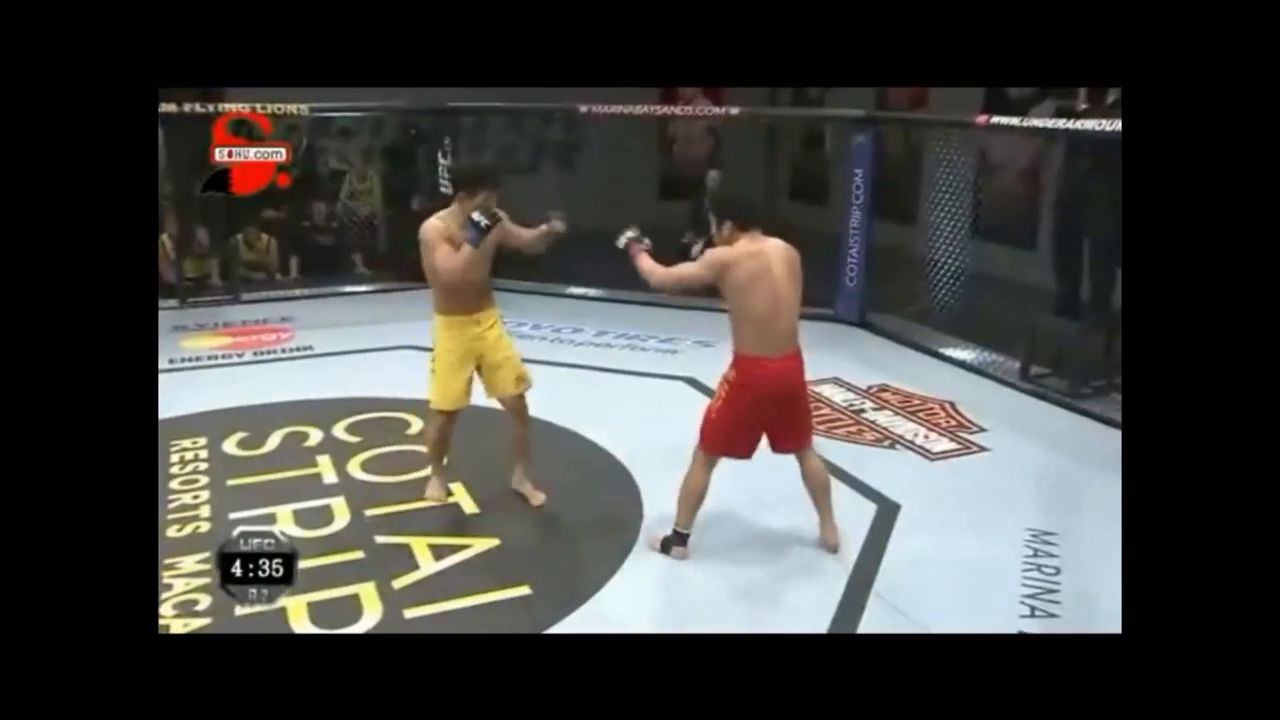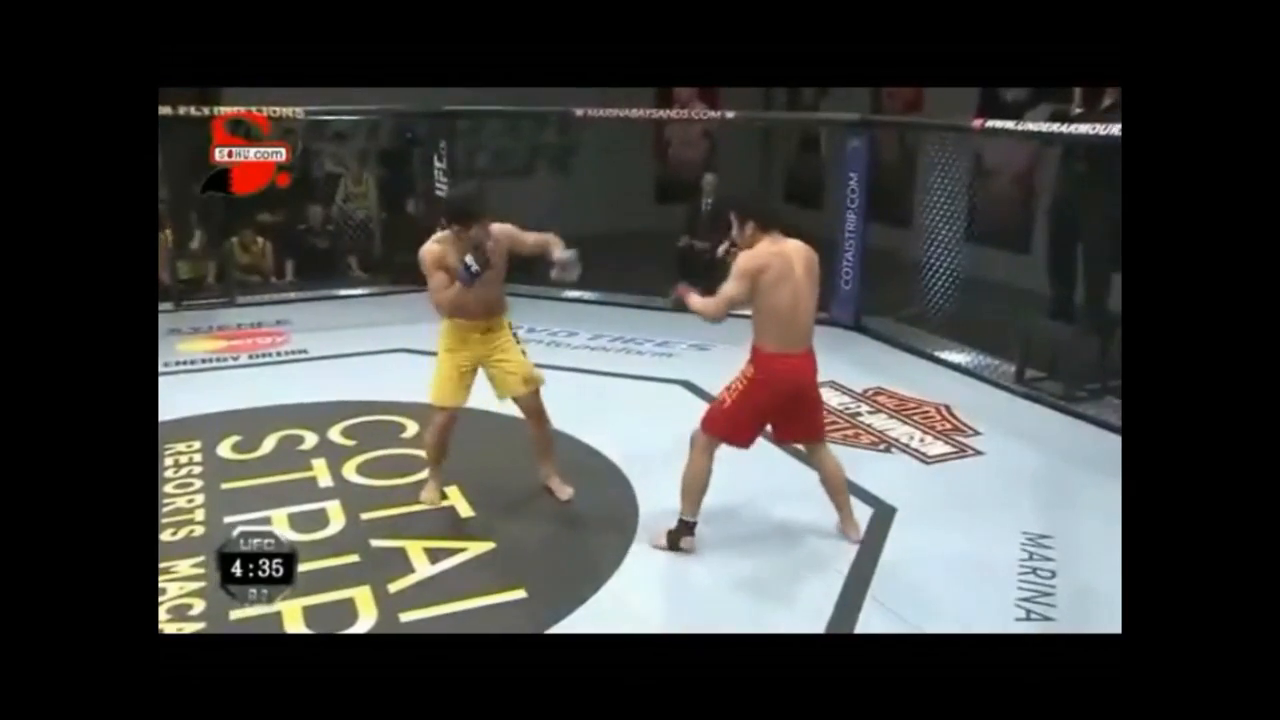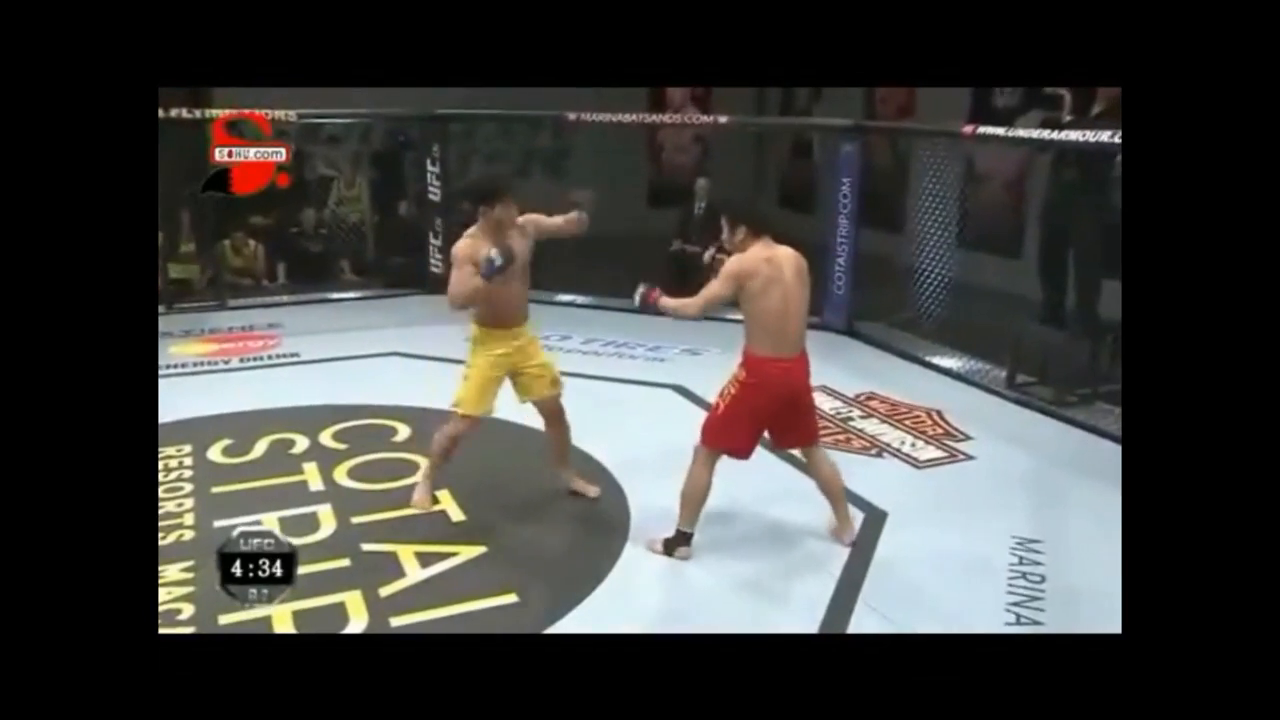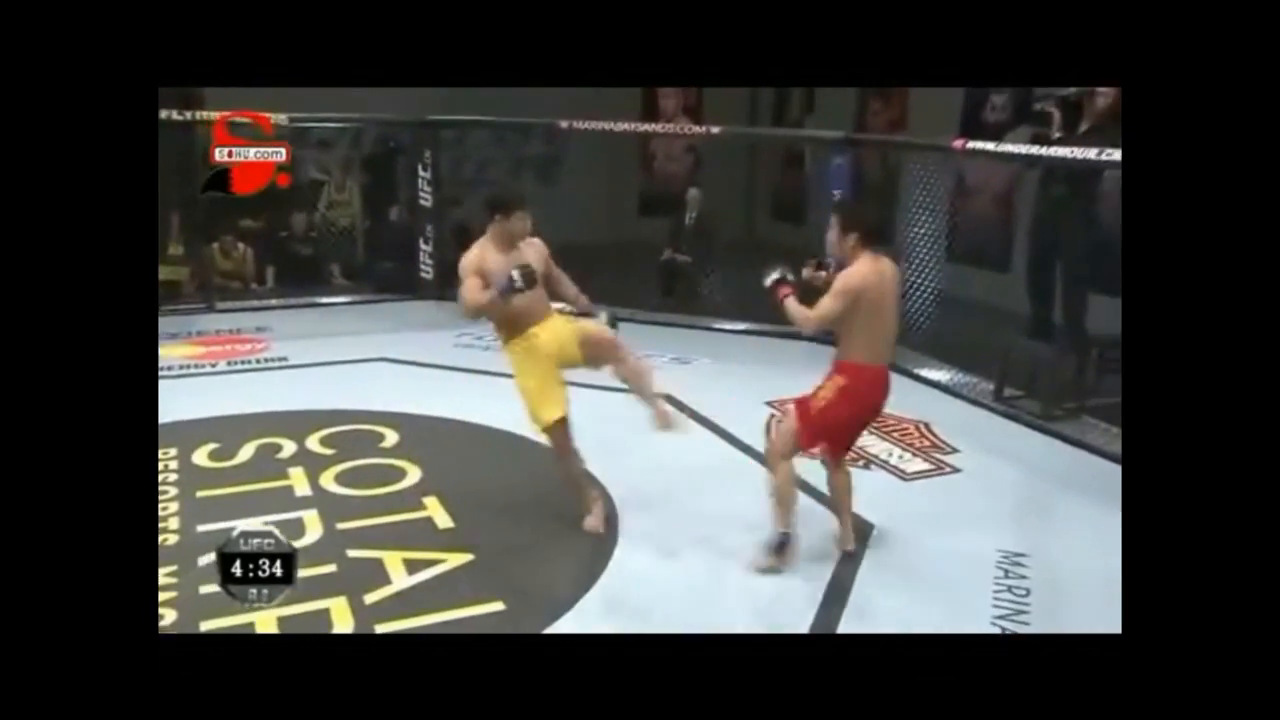
dt=0.4s
person 1, frame 1
left shoulder: (726, 259)
right shoulder: (788, 253)
left elbow: (663, 280)
left wrist: (636, 249)
left hip: (750, 373)
right hip: (791, 368)
left knee: (705, 456)
right knee: (804, 451)
left ankle: (678, 539)
right ankle: (829, 529)
person 1, frame 2
left shoulder: (753, 260)
right shoulder: (806, 253)
left elbow: (715, 310)
left wrist: (687, 295)
left hip: (767, 369)
right hip: (804, 366)
left knee: (703, 441)
right knee: (816, 447)
left ankle: (683, 532)
right ankle: (849, 523)
person 1, frame 3
left shoulder: (742, 265)
right shoulder: (796, 260)
left elbow: (694, 309)
left wrist: (655, 299)
left hip: (760, 373)
right hip: (796, 369)
left knee: (705, 454)
right knee: (811, 448)
left ankle: (681, 539)
right ankle: (845, 522)
person 1, frame 4
left shoulder: (853, 276)
right shoulder: (888, 268)
left elbow: (810, 324)
left wrist: (783, 291)
right wrist: (826, 283)
left hip: (852, 381)
right hip: (877, 381)
left knee: (778, 447)
right knee: (833, 454)
left ankle: (782, 539)
right ankle: (845, 533)
person 2, frame 1
left shoulder: (494, 222)
right shoulder: (434, 230)
left elbow: (529, 242)
right elbow: (455, 277)
left wrist: (548, 231)
right wrist: (476, 237)
left hip: (490, 324)
right hip: (453, 330)
left knee: (517, 406)
right knee: (446, 413)
left ankle: (521, 477)
right ankle: (437, 477)
person 2, frame 2
left shoulder: (502, 235)
right shoulder: (433, 252)
left elbow: (544, 241)
right elbow: (442, 305)
left wrist: (561, 257)
right wrist: (466, 278)
left hip: (499, 332)
right hip: (459, 337)
left knee: (533, 405)
right knee: (444, 416)
left ankle: (549, 473)
right ankle: (433, 479)
person 2, frame 3
left shoulder: (525, 226)
right shoulder: (467, 248)
left elbow: (569, 225)
right elbow: (459, 300)
left wrist: (580, 212)
right wrist: (488, 273)
left hip: (522, 337)
right hip: (489, 344)
left knee: (554, 409)
right knee: (463, 422)
left ankle: (568, 474)
right ankle: (426, 479)
person 2, frame 4
left shoulder: (535, 247)
right shoulder: (473, 262)
left elbow: (561, 282)
right elbow: (470, 308)
left wrist: (590, 309)
right wrist: (505, 289)
left hip: (558, 330)
right hip: (524, 349)
left knee: (604, 340)
right knee: (558, 431)
left ankle: (653, 402)
right ankle: (591, 498)
person 3, frame 1
right shoulder: (1091, 96)
right elbow: (1060, 119)
left wrist: (1084, 109)
right wrist: (1079, 104)
left hip: (1107, 181)
right hip: (1074, 173)
left knee: (1102, 247)
right knee: (1065, 240)
left ankle: (1099, 309)
right ankle: (1066, 304)
person 3, frame 2
right shoulder: (1088, 95)
left wrist: (1078, 112)
right wrist: (1072, 106)
left hip: (1101, 188)
right hip: (1069, 181)
left knee: (1096, 256)
right knee: (1060, 248)
left ankle: (1095, 319)
right ankle: (1061, 310)
person 3, frame 3
left shoulder: (1115, 118)
right shoulder: (1078, 99)
left wrist: (1068, 119)
left hip: (1091, 199)
right hip: (1058, 191)
left knee: (1087, 266)
right knee: (1050, 258)
left ankle: (1085, 327)
right ankle: (1051, 320)
person 3, frame 4
left shoulder: (1110, 134)
right shoulder: (1064, 117)
left wrist: (1058, 136)
left hip: (1079, 216)
right hip: (1047, 207)
left knee: (1074, 283)
right knee: (1038, 276)
left ankle: (1073, 346)
right ankle: (1039, 336)
